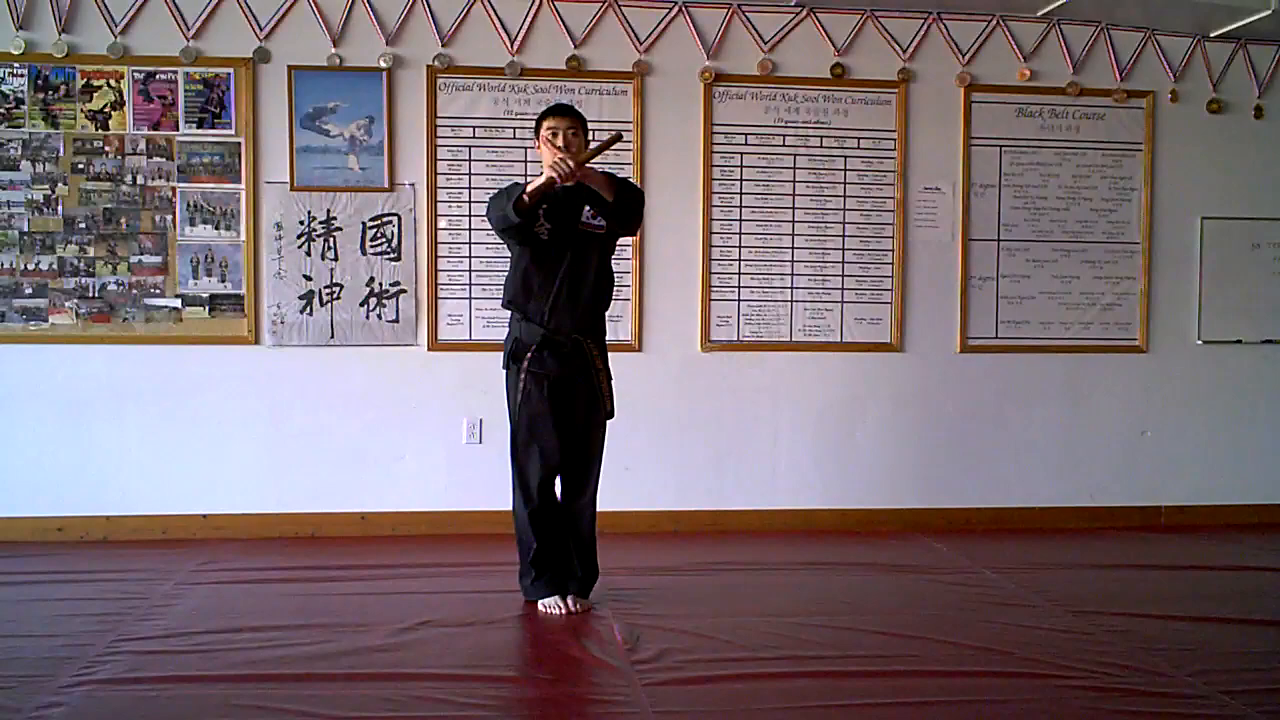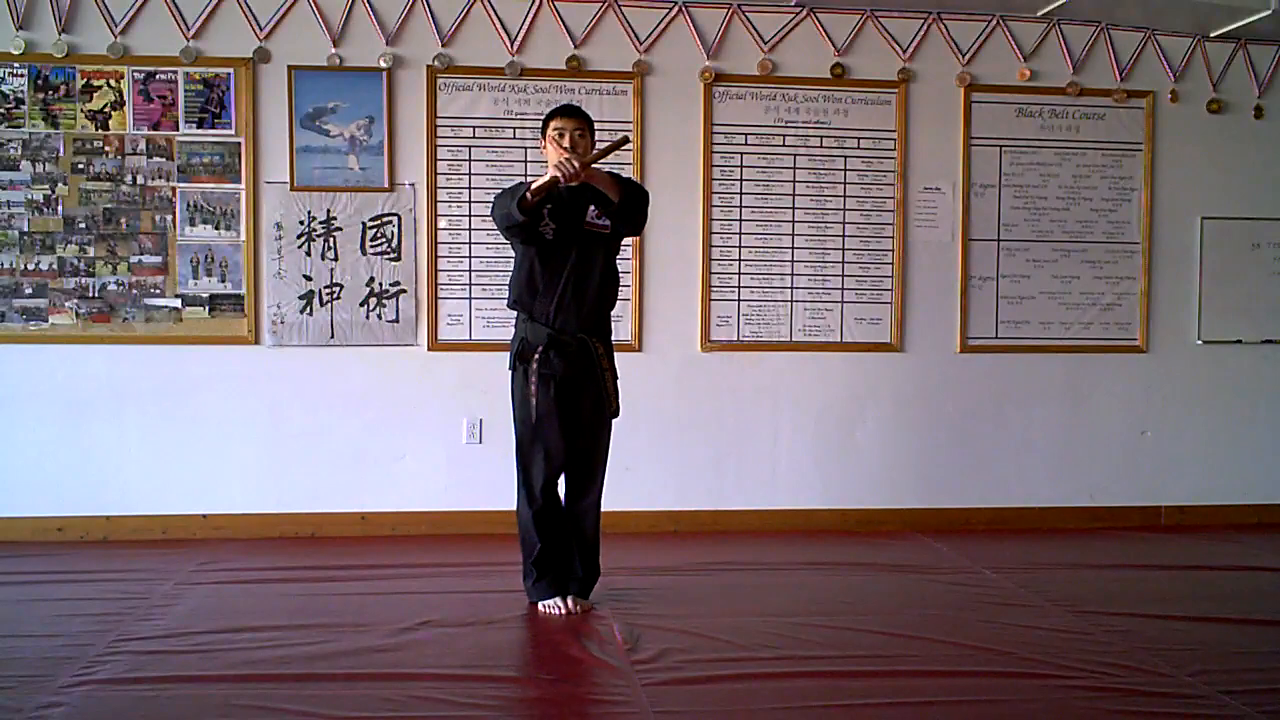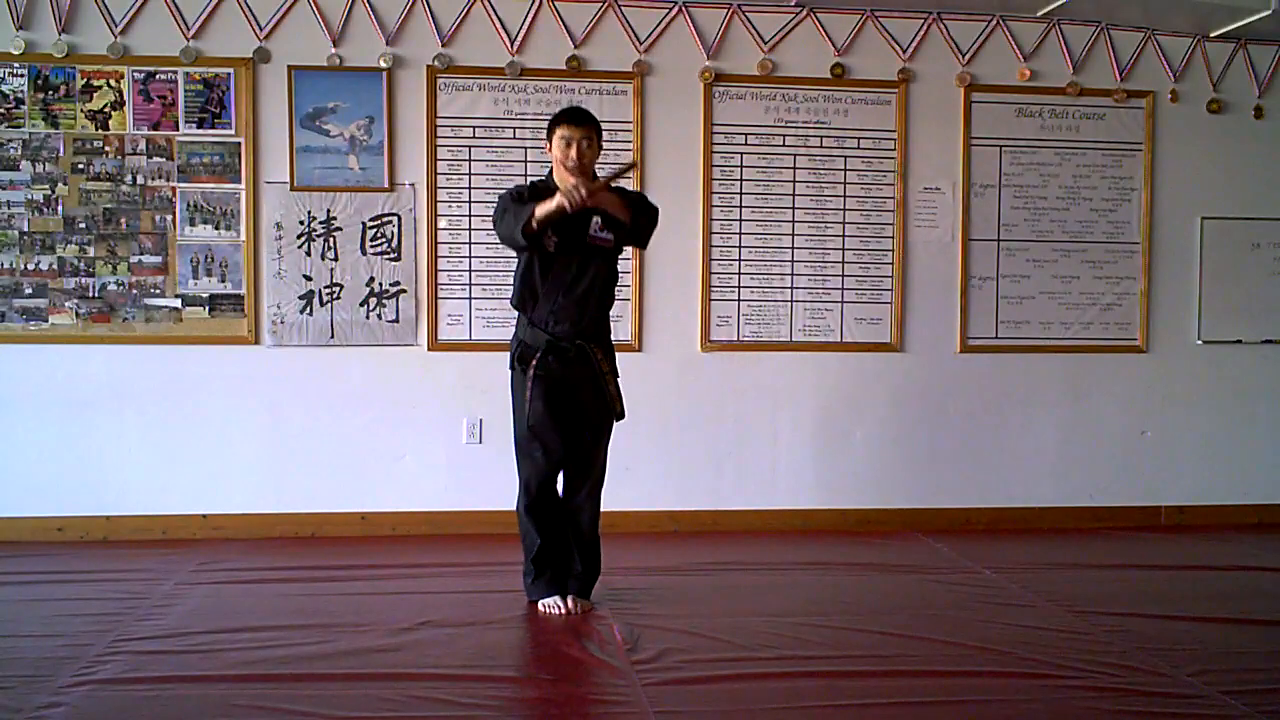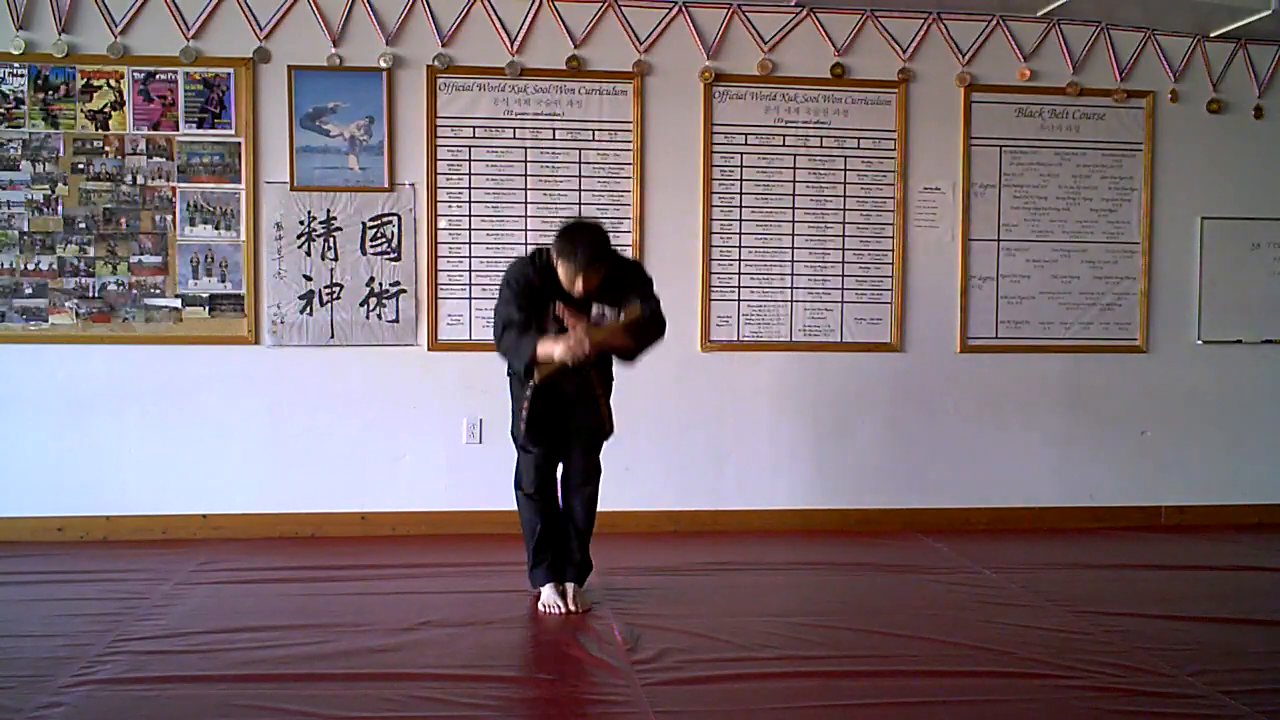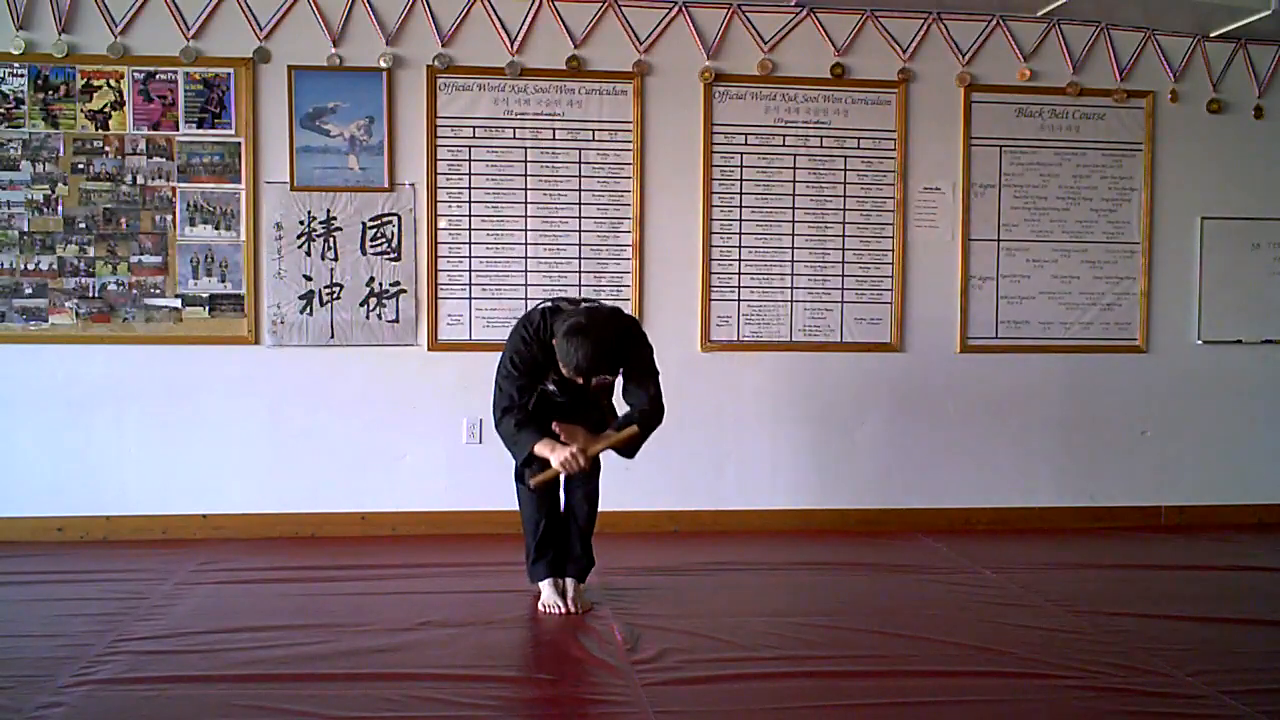
dt=0.3s
person 1, frame 1
left shoulder: (602, 199)
right shoulder: (521, 197)
left elbow: (632, 209)
right elbow: (502, 215)
left wrist: (588, 176)
right wrist: (541, 183)
left hip: (586, 355)
right hip: (532, 353)
left knee: (582, 475)
right knee: (535, 472)
left ankle: (576, 583)
right ankle: (544, 584)
person 1, frame 2
left shoulder: (607, 199)
right shoulder: (526, 198)
left elbow: (636, 208)
right elbow: (507, 213)
left wrist: (592, 177)
right wrist: (548, 180)
left hip: (592, 354)
right hip: (538, 352)
left knee: (587, 475)
right knee: (539, 472)
left ankle: (577, 582)
right ankle: (544, 584)
person 1, frame 3
left shoulder: (612, 198)
right shoulder: (524, 198)
left elbow: (644, 222)
right elbow: (508, 225)
left wrist: (599, 196)
right wrist: (555, 202)
left hip: (592, 358)
right hip: (536, 353)
left knee: (586, 476)
right knee: (538, 474)
left ankle: (577, 584)
right ankle: (546, 585)
person 1, frame 4
left shoulder: (626, 274)
right shoulder: (526, 273)
left elbow: (651, 325)
right elbow: (508, 336)
left wrist: (599, 336)
right wrist: (552, 346)
left hip: (590, 378)
right hip: (538, 378)
left knee: (582, 476)
right knee: (535, 472)
left ankle: (572, 577)
right ankle: (547, 578)
person 1, frame 5
left shoulder: (627, 337)
right shoulder: (529, 335)
left elbow: (648, 407)
right elbow: (508, 411)
left wrist: (596, 441)
right wrist: (551, 449)
right hip: (541, 400)
left knee: (584, 478)
right knee: (536, 473)
left ankle: (573, 577)
right ankle: (547, 578)
